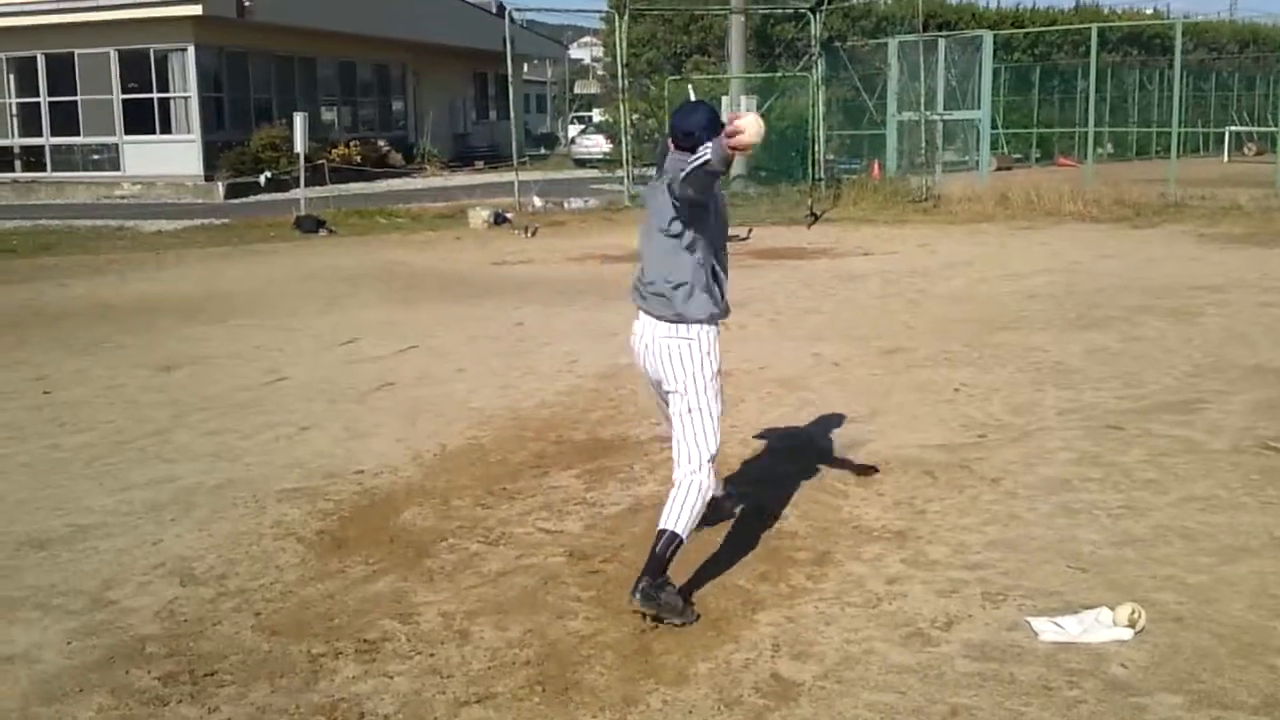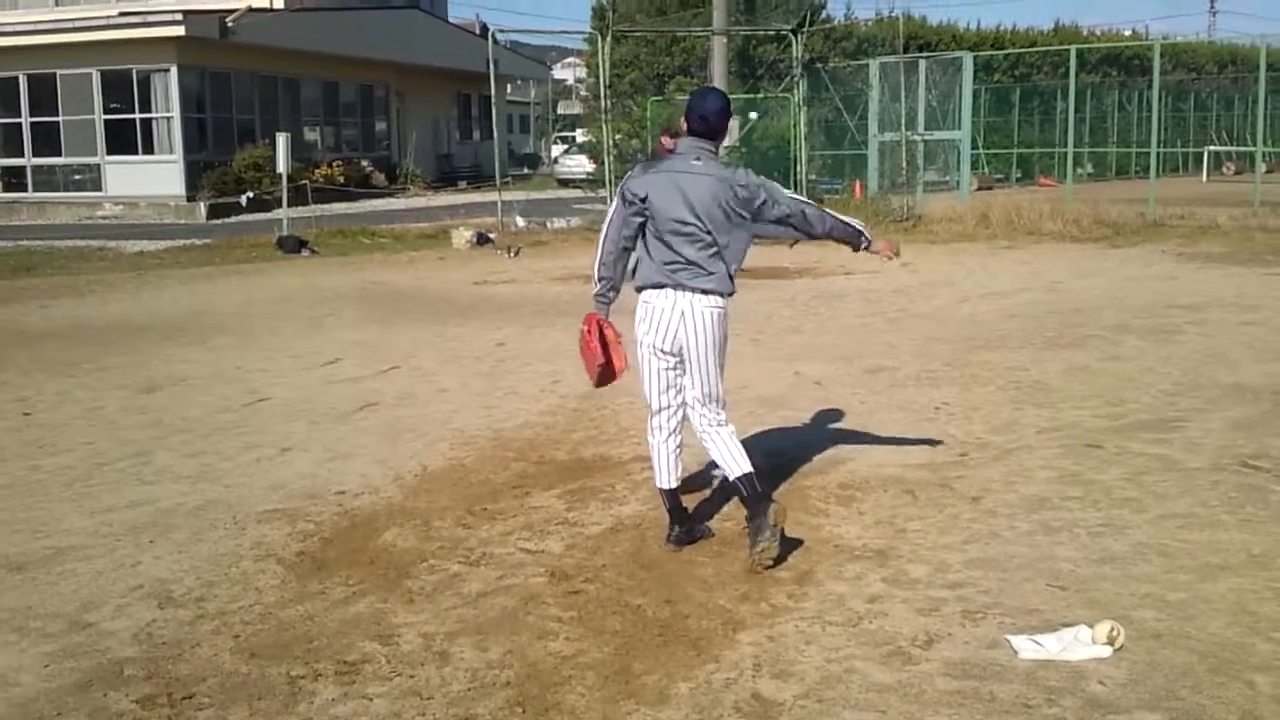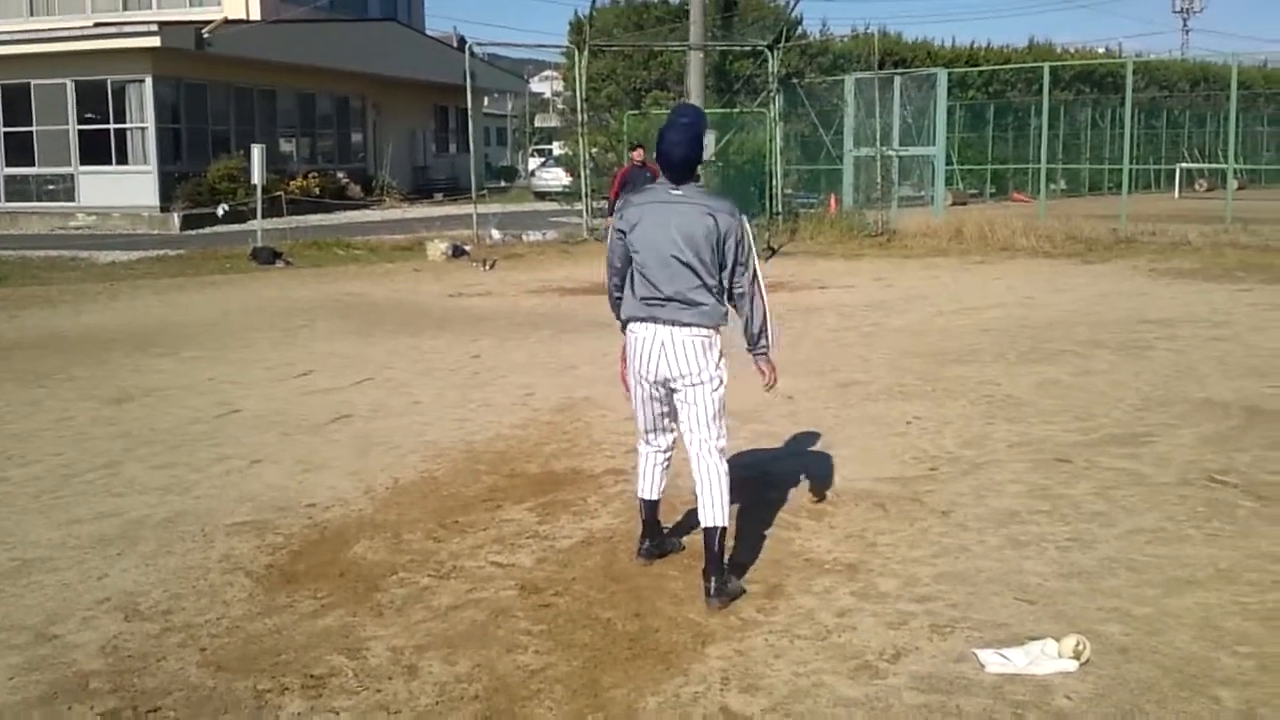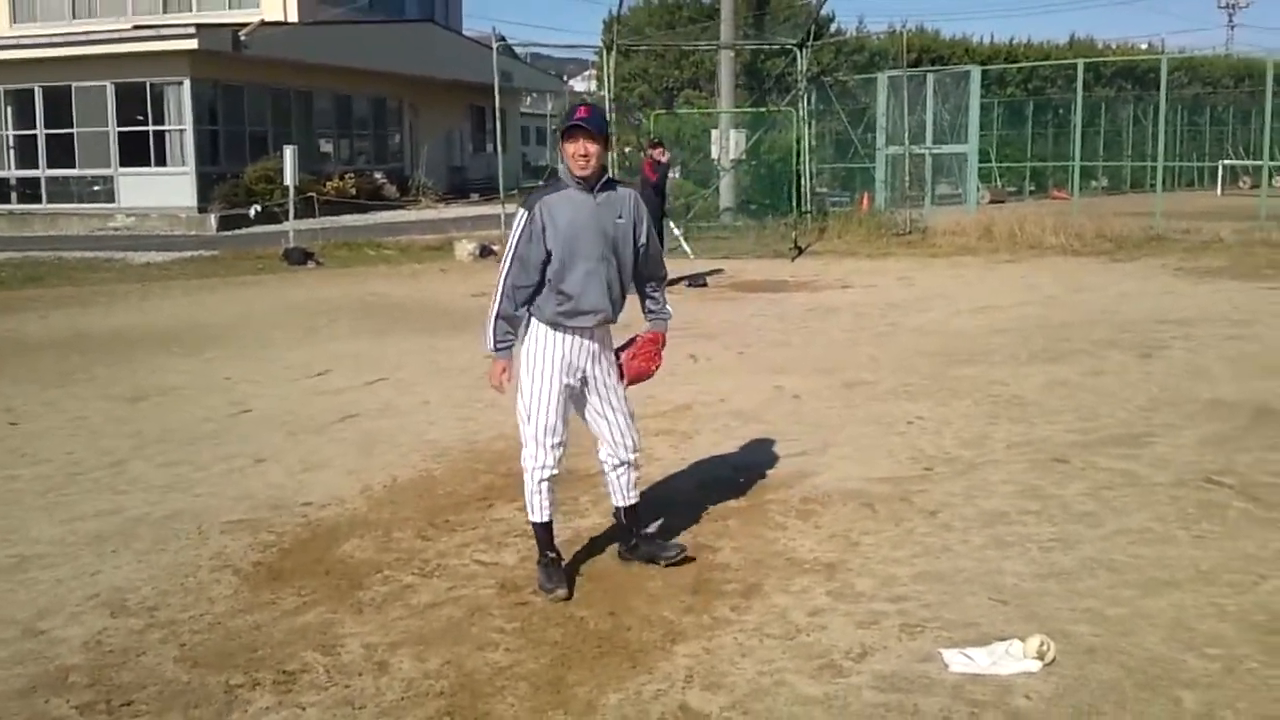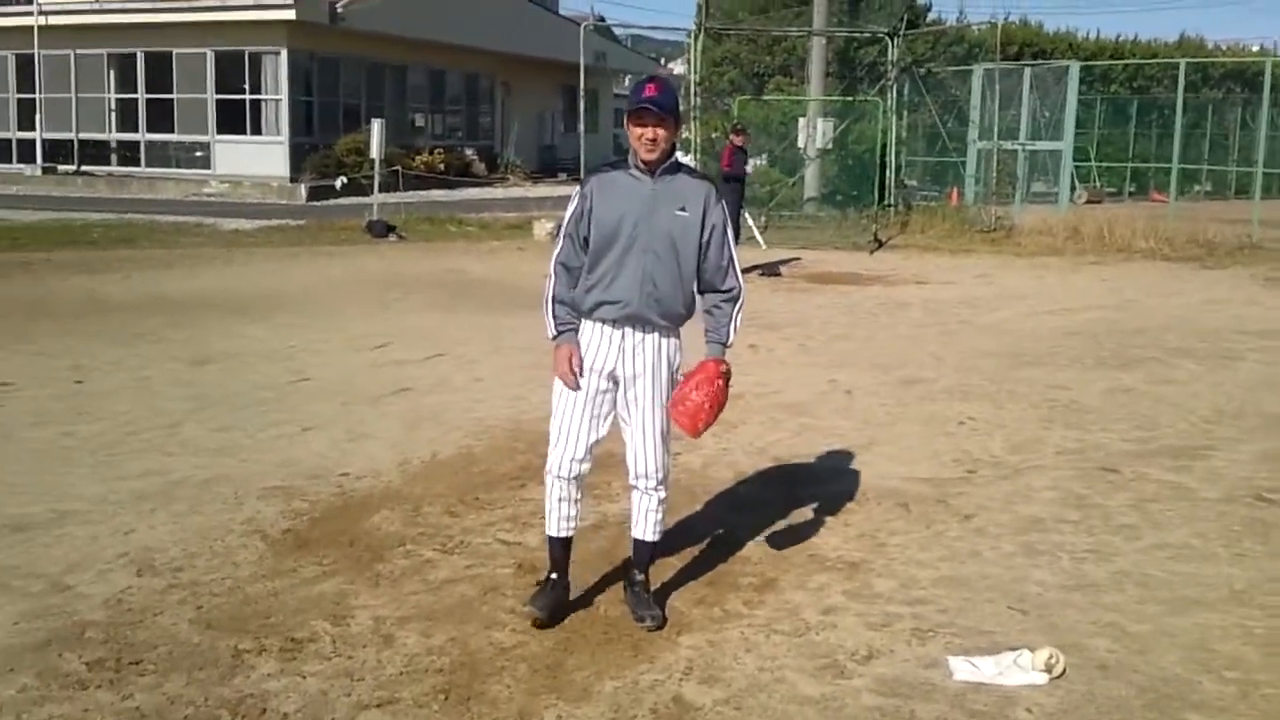
dt=1s
person 1, frame 1
left shoulder: (659, 189)
right shoulder: (698, 190)
right elbow: (689, 174)
right wrist: (724, 148)
left hip: (647, 333)
right hip: (690, 340)
left knee: (685, 434)
right knee: (698, 464)
left ankle: (704, 504)
right ankle: (653, 580)
person 1, frame 2
left shoulder: (645, 176)
right shoulder: (739, 184)
left elbow: (614, 245)
right elbow: (805, 215)
left wrist: (601, 305)
right wrist: (863, 237)
left hip: (656, 307)
right hip: (708, 309)
left knee: (663, 420)
right knee: (710, 416)
left ankle: (679, 521)
right ankle: (758, 504)
person 1, frame 3
left shoulder: (629, 210)
right shoulder: (723, 214)
left elbow: (614, 281)
right elbow: (745, 285)
right wrist: (761, 349)
left hip: (643, 338)
right hip: (696, 343)
left knee: (653, 441)
right knee: (708, 455)
left ankle: (651, 535)
right ankle: (715, 575)
person 1, frame 4
left shoulder: (628, 202)
right shoulder: (541, 206)
left elbow: (649, 268)
right elbow: (514, 280)
left wrist: (657, 321)
right wrist: (501, 348)
left hip: (598, 341)
right hip: (548, 342)
left knee: (620, 445)
right knee: (542, 456)
left ankle: (634, 537)
right ankle: (548, 557)
person 1, frame 5
left shoulder: (700, 194)
right shoulder: (598, 187)
left elbow: (721, 277)
right elbow: (566, 265)
left wrist: (717, 348)
right wrist: (563, 333)
left hip: (656, 346)
right hip: (593, 339)
left knee: (650, 471)
right knee: (564, 462)
left ankle: (639, 581)
right ankle: (556, 580)
